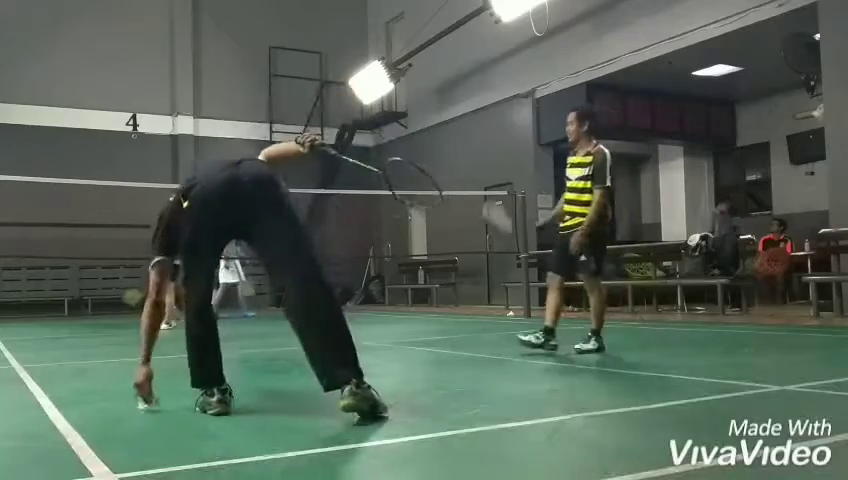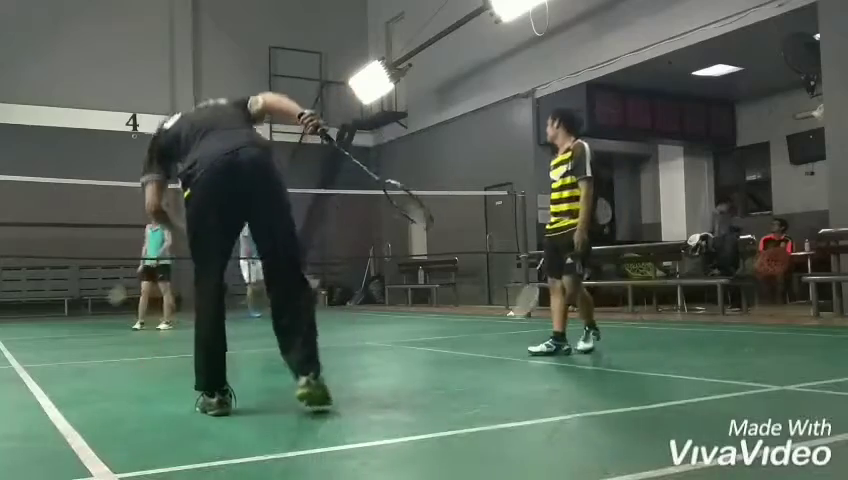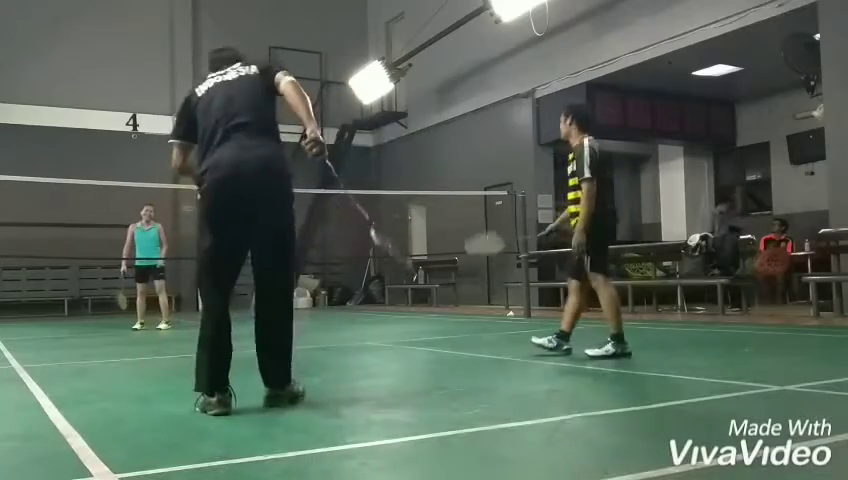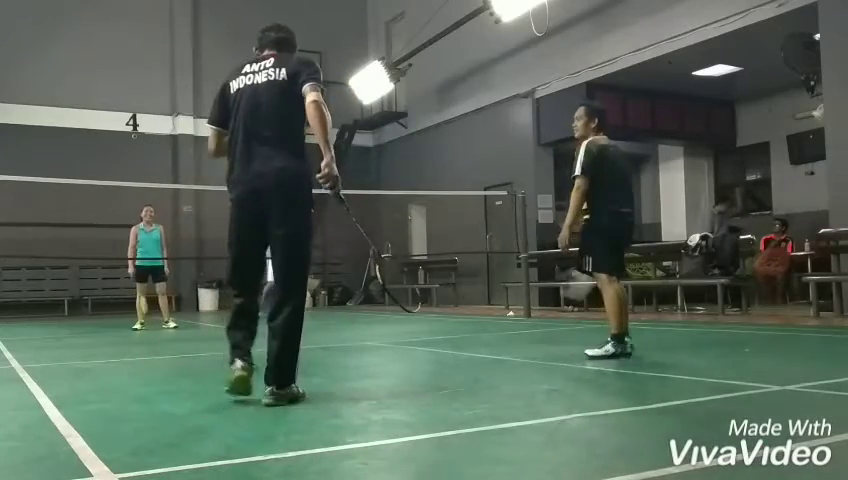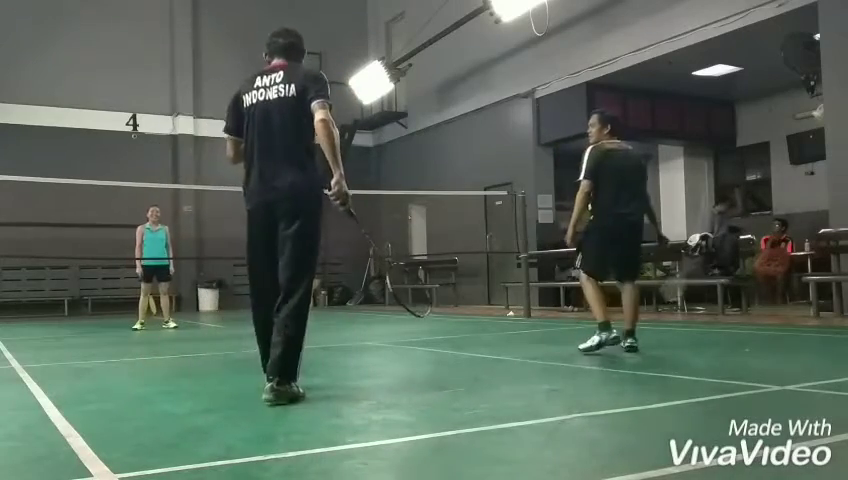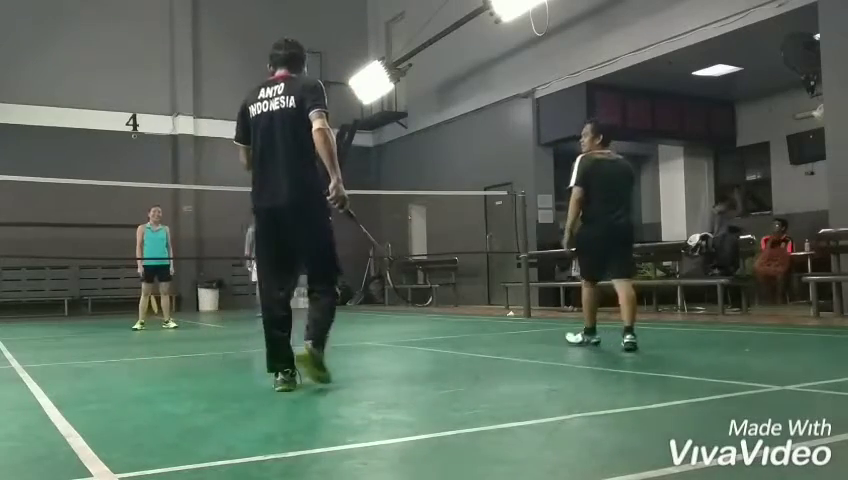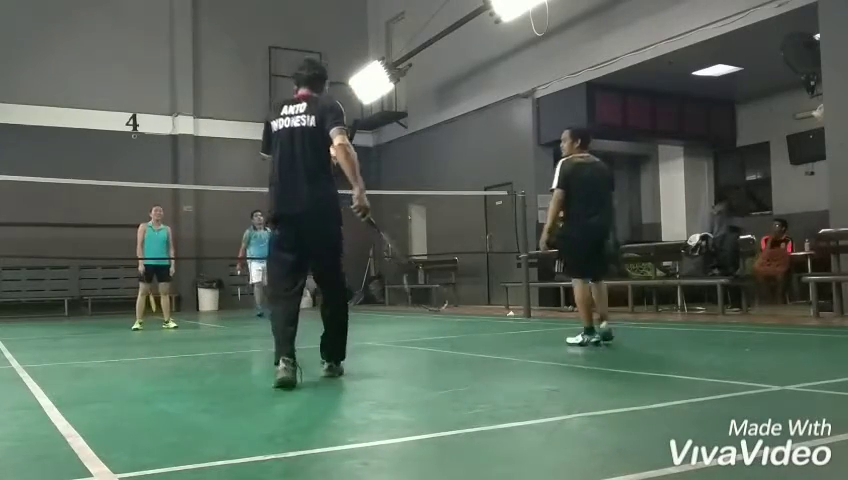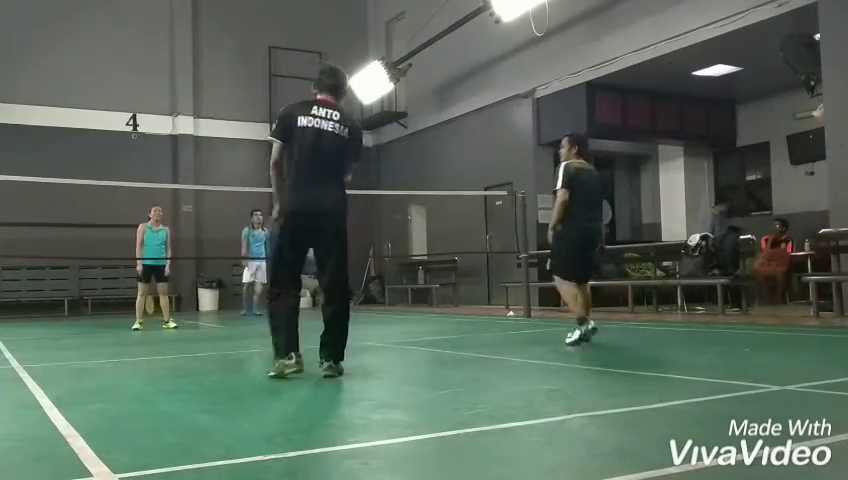
dt=0.4s
person 1, frame 1
left shoulder: (170, 217)
left elbow: (155, 299)
right elbow: (267, 154)
left wrist: (145, 363)
right wrist: (303, 147)
left hip: (204, 199)
right hip: (257, 183)
left knee: (196, 296)
right knee: (305, 283)
left ankle: (213, 391)
right ankle: (351, 383)
person 1, frame 2
left shoulder: (164, 134)
right shoulder: (228, 107)
left elbow: (153, 205)
right elbow: (264, 100)
left wrist: (178, 225)
right wrist: (299, 115)
left hip: (205, 174)
right hip: (256, 162)
left knee: (208, 288)
right knee: (287, 277)
left ankle: (213, 391)
right ankle: (308, 374)
person 1, frame 3
left shoulder: (196, 95)
right shoulder: (261, 72)
left elbow: (178, 163)
right elbow: (289, 85)
right wrist: (311, 128)
left hip: (219, 179)
right hip: (268, 171)
left knee: (215, 291)
right knee: (275, 285)
left ankle: (213, 390)
right ankle: (278, 384)
person 1, frame 4
left shoulder: (233, 80)
right shoulder: (300, 66)
left elbow: (215, 146)
right elbow: (314, 103)
right wrist: (328, 156)
left hip: (244, 186)
right hip: (288, 182)
left knee: (243, 282)
right knee: (289, 283)
left ankle: (240, 359)
right ankle: (279, 383)
person 1, frame 5
left shoulder: (244, 90)
right shoulder: (309, 78)
left elbow: (233, 154)
right elbow: (322, 121)
right wrist: (338, 174)
left hip: (258, 197)
right hip: (299, 194)
left knee: (263, 288)
right knee: (293, 286)
left ankle: (275, 371)
right ankle: (280, 378)
person 1, frame 6
left shoulder: (251, 100)
right shoulder: (308, 87)
right elbow: (320, 130)
right wrist: (335, 179)
left hip: (265, 203)
right hip: (304, 199)
left knee: (274, 286)
right knee: (323, 278)
left ankle: (282, 369)
right ankle: (312, 346)
person 1, frame 7
left shoulder: (274, 114)
right shoulder: (327, 106)
right elbow: (341, 145)
right wrist: (358, 189)
left hip: (284, 212)
right hip: (321, 210)
left knee: (283, 289)
right knee: (332, 287)
left ankle: (285, 359)
right ankle: (332, 359)
person 1, frame 8
left shoulder: (292, 112)
right shoulder: (350, 125)
left elbow: (275, 161)
left wrist: (278, 201)
left hip: (295, 208)
right hip: (332, 212)
left knee: (283, 283)
right knee: (335, 286)
left ankle: (287, 354)
right ankle: (331, 358)
person 2, frame 1
left shoulder: (600, 155)
right shoulder: (572, 156)
left elbow: (600, 197)
left wrist: (584, 231)
right wrist: (549, 219)
left hip: (589, 230)
right hip: (567, 229)
left knee: (591, 281)
right knee: (554, 279)
left ankle: (596, 337)
right ankle: (548, 334)
person 2, frame 2
left shoulder: (580, 149)
right shoulder: (556, 158)
left elbow: (586, 190)
left wrist: (582, 228)
left hip: (574, 230)
right hip: (554, 231)
left knee: (571, 284)
right knee: (555, 284)
left ankle: (591, 328)
right ankle: (559, 340)
person 2, frame 3
left shoulder: (584, 146)
right shoulder: (578, 149)
left elbow: (589, 191)
left wrist: (580, 229)
right wrist: (559, 223)
left hip: (593, 226)
right hip: (584, 227)
left knee: (598, 279)
right knee: (576, 284)
left ankle: (618, 341)
right ankle: (562, 338)
person 2, frame 4
left shoulder: (588, 147)
right shoulder: (615, 150)
left elbow: (581, 188)
left wrist: (567, 226)
left hip: (603, 221)
right hip: (623, 219)
left knee: (605, 278)
right knee: (612, 278)
left ankle: (618, 341)
right ankle: (623, 335)
person 2, frame 5
left shoulder: (595, 151)
right shoulder: (635, 157)
left elbow: (585, 191)
right elbow: (644, 196)
left wrist: (572, 226)
right wrist: (656, 228)
left hip: (604, 224)
right hip: (632, 225)
left knee: (587, 275)
right knee: (628, 281)
left ankle: (604, 329)
right ankle: (629, 336)
person 2, frame 6
left shoulder: (584, 161)
right shoulder: (624, 165)
left elbow: (577, 198)
left wrist: (568, 230)
left hip: (593, 230)
right hip: (621, 229)
left knee: (589, 281)
right knee: (623, 280)
left ankle: (590, 333)
right ankle: (629, 333)
person 2, frame 7
left shoulder: (566, 165)
right shoulder: (603, 167)
left elbow: (558, 199)
right elbow: (610, 201)
left wrist: (547, 231)
right wrist: (610, 230)
left hip: (576, 231)
right hip: (601, 230)
left knee: (579, 280)
right knee: (597, 278)
left ankle: (589, 333)
right ankle: (604, 322)
person 2, frame 8
left shoulder: (567, 167)
right shoulder: (594, 173)
left elbow: (562, 198)
left wrist: (552, 227)
right wrist: (599, 235)
left hip: (571, 232)
right hip: (591, 232)
left knee: (563, 279)
right knee: (581, 282)
left ankle: (583, 323)
right ankle: (583, 326)
